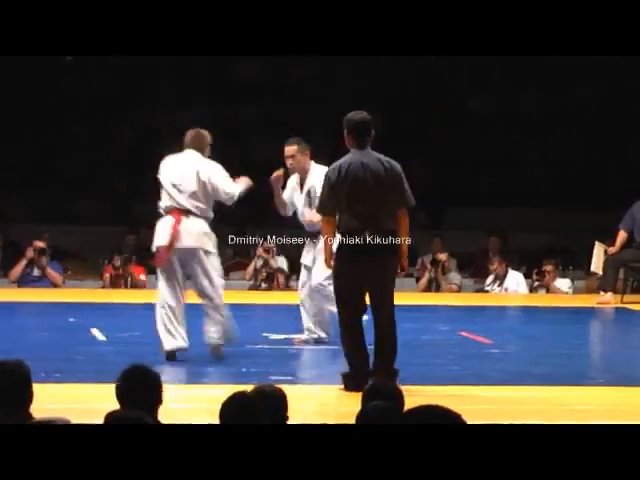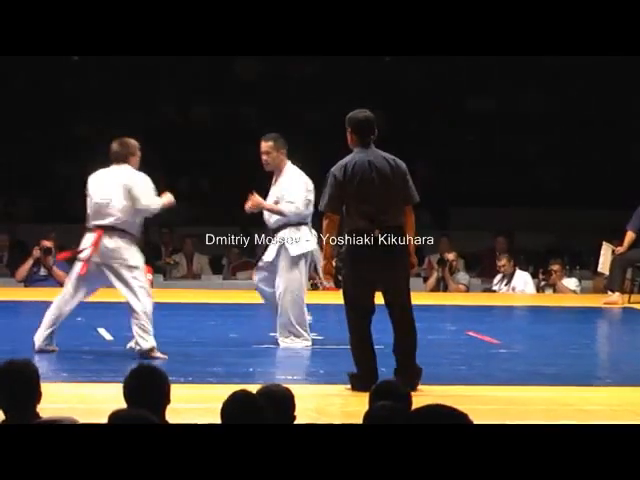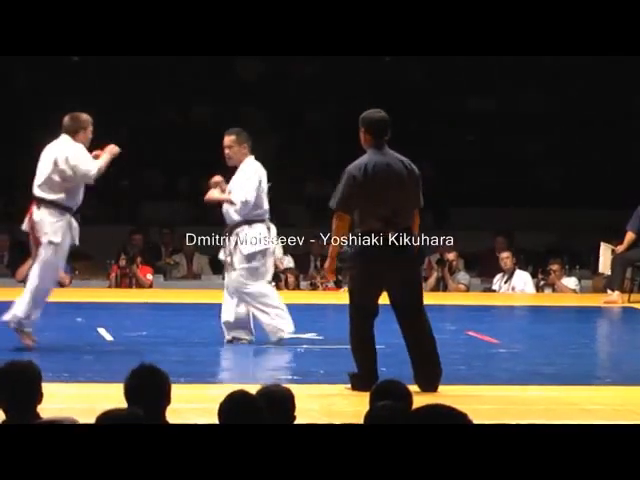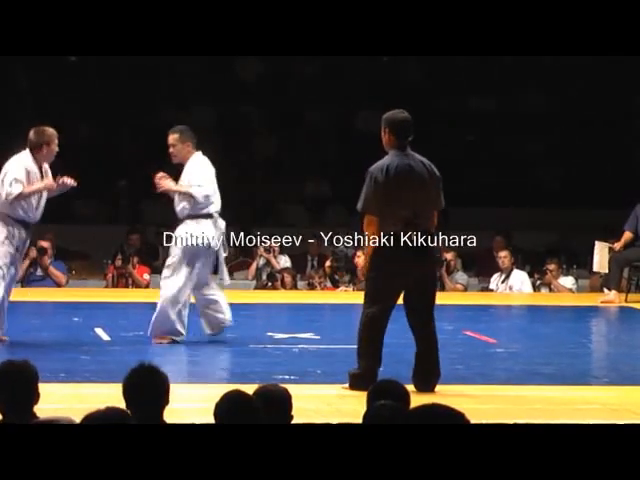
dt=0.3s
person 1, frame 1
left shoulder: (337, 170)
right shoulder: (391, 167)
left elbow: (328, 219)
right elbow: (402, 215)
left wrist: (328, 252)
right wrist: (403, 252)
left hip: (351, 248)
right hip: (384, 247)
left knee: (350, 316)
right knee: (385, 314)
left ankle: (357, 376)
right ankle: (384, 373)
person 1, frame 2
left shoulder: (342, 169)
right shoulder: (396, 165)
left elbow: (331, 218)
right elbow: (408, 212)
left wrist: (327, 257)
right wrist: (411, 250)
left hip: (359, 247)
right hip: (393, 245)
left knee: (359, 316)
right knee: (402, 313)
left ankle: (365, 377)
right ankle: (407, 374)
person 1, frame 3
left shoulder: (357, 169)
right shoulder: (408, 167)
left elbow: (342, 218)
right elbow: (415, 214)
left wrist: (332, 256)
left hip: (370, 249)
right hip: (404, 248)
left knee: (362, 316)
right knee: (414, 315)
left ankle: (365, 377)
right ankle: (428, 377)
person 1, frame 4
left shoulder: (379, 170)
right shoulder: (429, 169)
left elbow: (371, 220)
right elbow: (434, 215)
left wrist: (367, 256)
left hip: (390, 251)
right hip: (423, 250)
left knee: (374, 315)
right knee: (423, 317)
left ankle: (365, 376)
right ankle: (426, 378)
person 2, frame 1
left shoulder: (167, 163)
right shoulder: (208, 166)
right elbow: (228, 195)
right wrist: (241, 183)
left hip: (168, 228)
right hip: (196, 229)
left knee: (169, 291)
right knee: (211, 288)
left ankle: (172, 342)
right ankle: (218, 337)
person 2, frame 2
left shoulder: (96, 177)
right shoulder: (137, 179)
right elbow: (149, 207)
right wrist: (166, 200)
left hip: (94, 243)
right hip: (120, 245)
left knee: (71, 294)
right knee: (140, 295)
left ankle: (43, 339)
right ankle: (146, 345)
person 2, frame 3
left shoulder: (58, 147)
right shoulder: (71, 149)
right elbow: (88, 172)
left wrist: (92, 158)
right wrist: (108, 155)
left hip: (50, 215)
right hip: (53, 218)
left knee: (44, 274)
right knee: (45, 275)
left ankle: (21, 318)
right ankle: (19, 319)
person 2, frame 4
left shoulder: (43, 166)
right shoulder: (20, 164)
left elbow: (40, 195)
left wrist: (59, 186)
right wrist: (43, 186)
left hip: (20, 229)
person 3, frame 1
left shoulder: (324, 175)
right shoulder: (294, 180)
right elbow: (285, 210)
left wrist: (322, 217)
right wrist: (277, 188)
right hip: (315, 237)
left knee: (321, 283)
right knee: (311, 286)
right ankle: (317, 331)
person 3, frame 2
left shoulder: (295, 177)
right shoulder: (277, 176)
left elbow: (295, 210)
left wrist: (264, 205)
right wrist: (258, 206)
left hip: (294, 238)
right hip: (281, 238)
left knee: (289, 289)
right knee: (263, 279)
left ankle: (295, 337)
right ankle: (297, 330)
person 3, frame 3
left shoulder: (250, 170)
right shoulder: (244, 170)
left elbow: (245, 202)
left wrist: (220, 197)
right wrist: (223, 188)
left hip: (249, 235)
right hip: (241, 234)
left knee: (251, 284)
right knee: (234, 285)
left ankle: (281, 326)
right ankle: (239, 331)
person 3, frame 4
left shoulder: (198, 165)
right shoulder: (192, 166)
left elbow: (203, 195)
left wrist: (175, 187)
right wrist: (169, 186)
left hip: (195, 229)
right hip: (201, 229)
left knee: (175, 281)
right knee: (200, 282)
left ankle: (169, 330)
right ankle: (218, 319)
